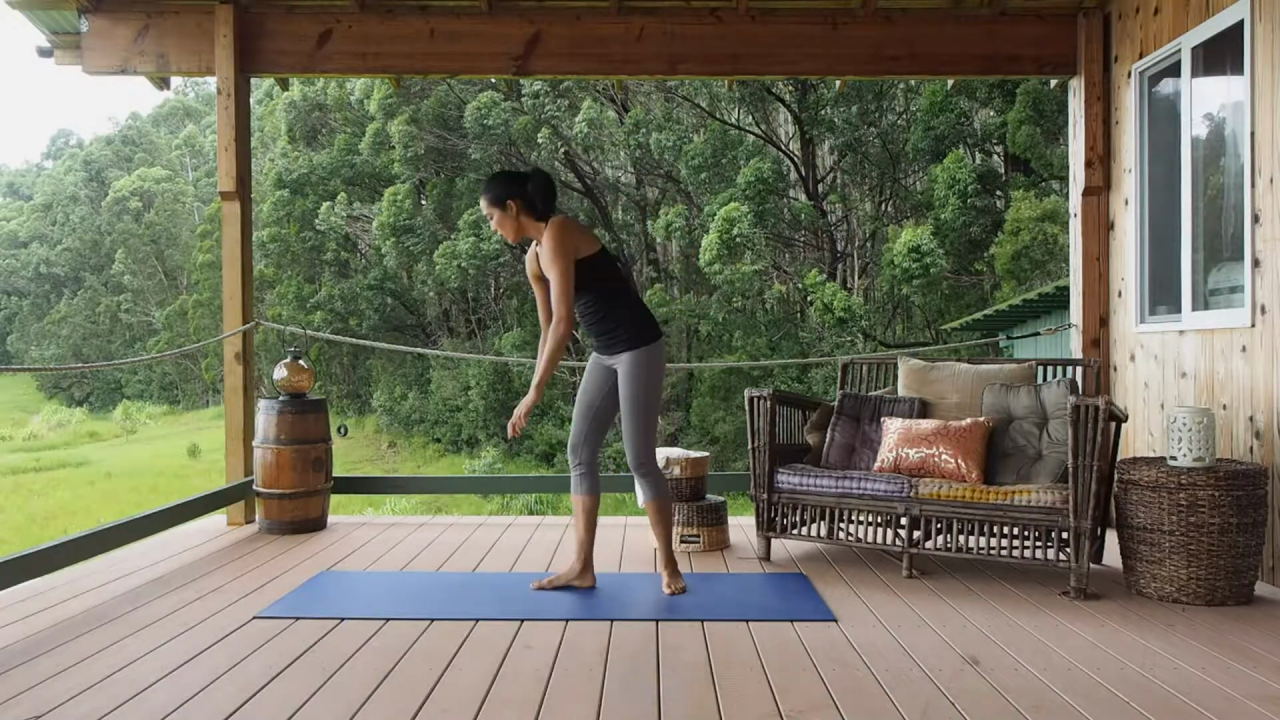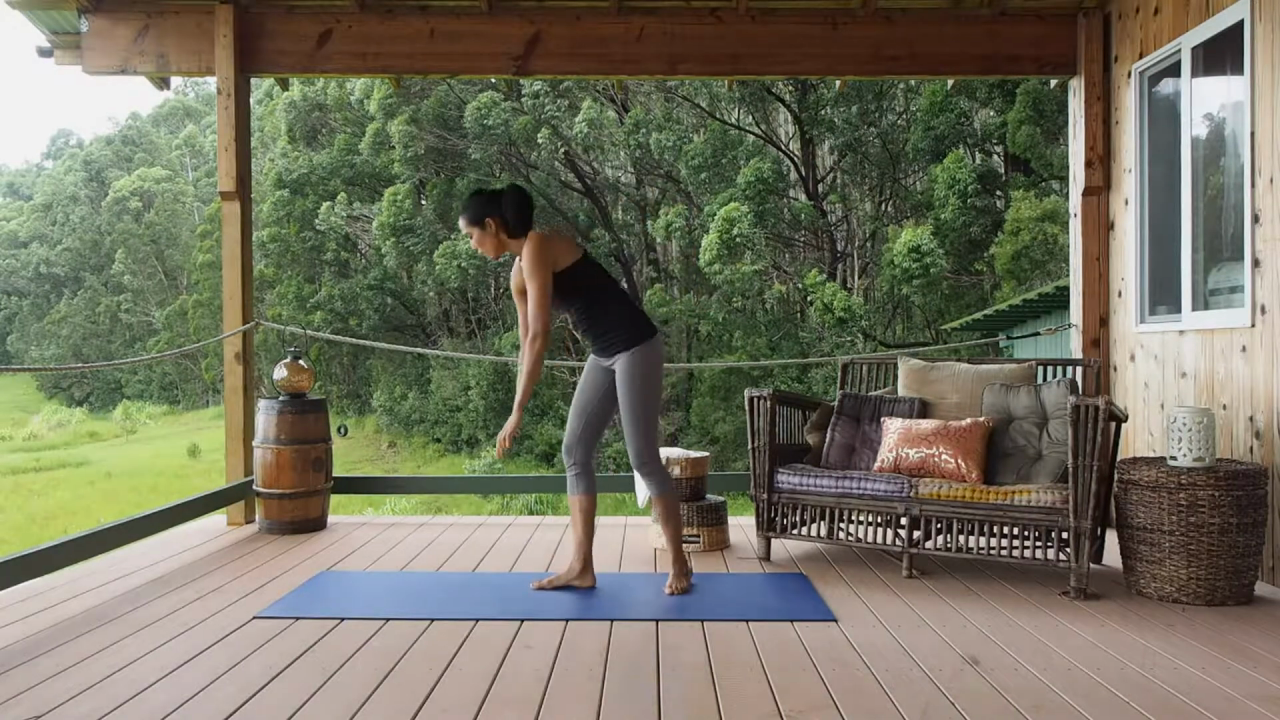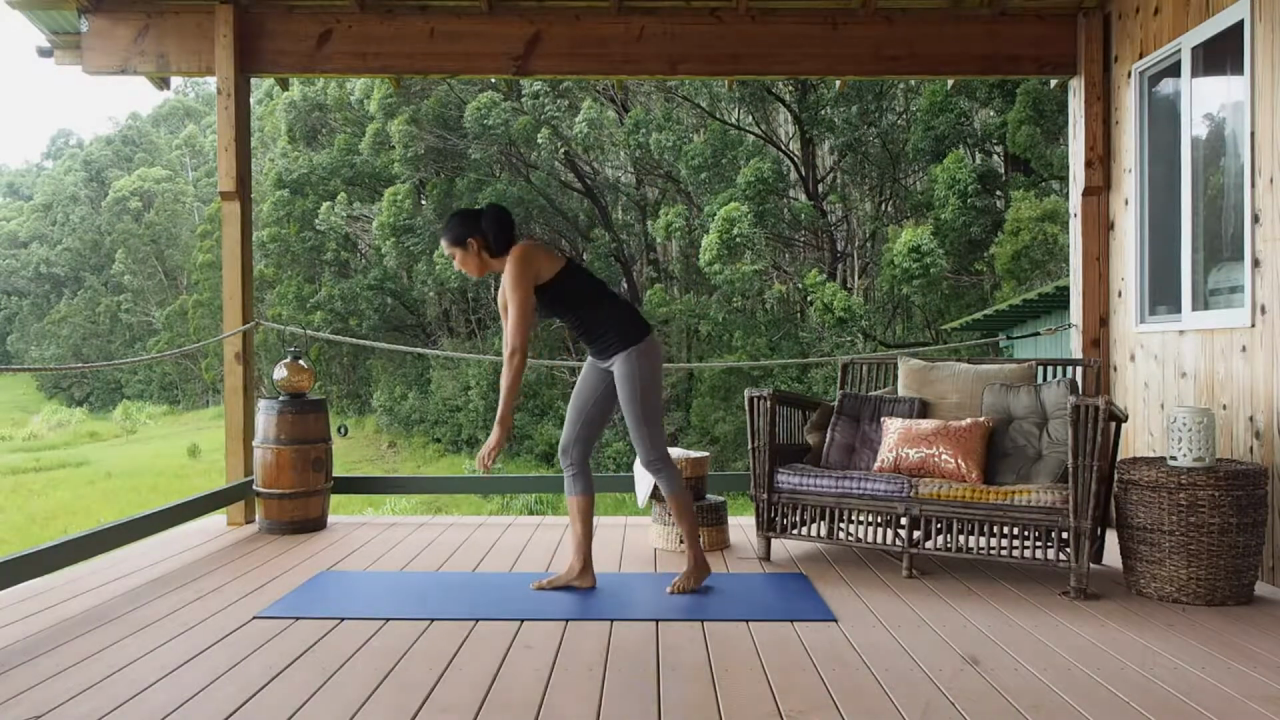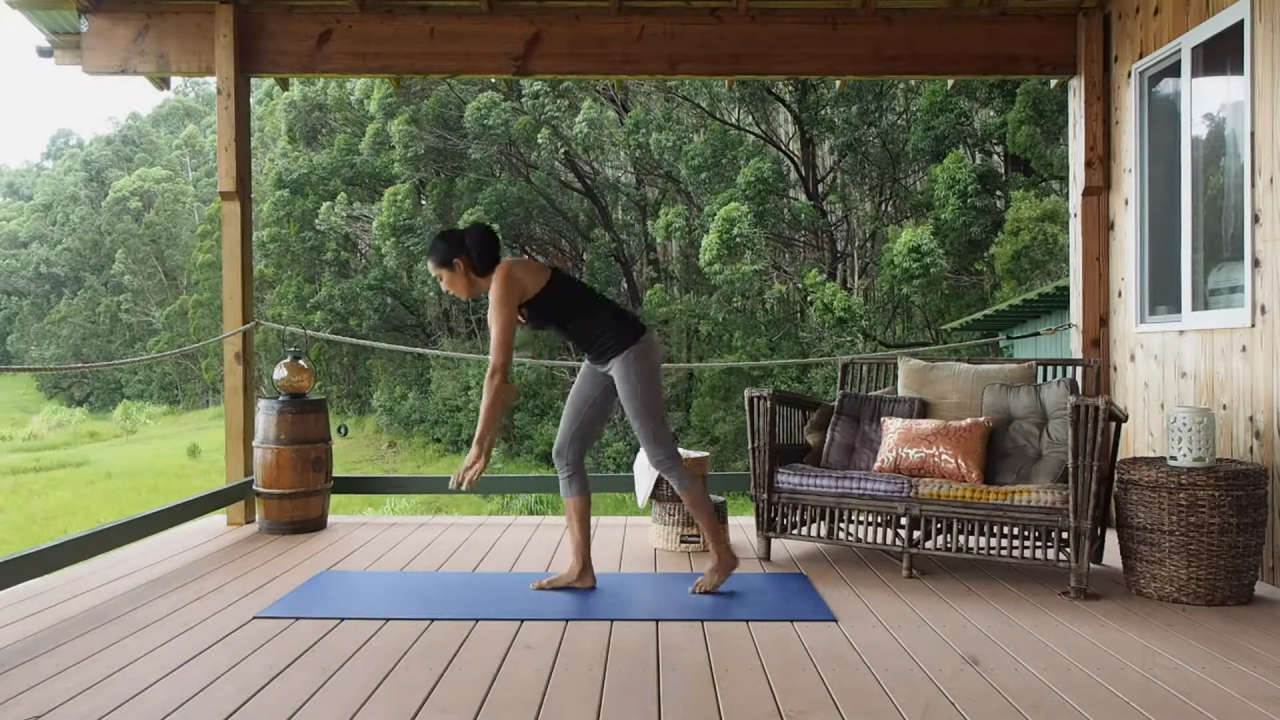
dt=0.1s
person 1, frame 1
left shoulder: (558, 234)
right shoulder: (534, 255)
left elbow: (564, 321)
right elbow: (548, 325)
left wrist: (534, 393)
right wrist: (537, 390)
left hip: (639, 346)
right hip: (607, 352)
left knee: (640, 460)
right knee: (580, 451)
left ankle: (667, 564)
right ankle: (582, 567)
person 1, frame 2
left shoulder: (538, 247)
right shoulder: (520, 271)
left elbow: (540, 337)
right elbow: (528, 341)
left wrist: (518, 413)
right wrist: (519, 409)
left hip: (635, 346)
right hip: (604, 354)
left knee: (644, 458)
right knee: (575, 452)
left ankle: (678, 561)
right ankle: (581, 567)
person 1, frame 3
left shoulder: (518, 263)
right shoulder: (507, 278)
left elbow: (516, 355)
right elbow: (513, 359)
left wrist: (500, 430)
right wrist: (500, 427)
left hip: (632, 346)
right hip: (605, 352)
left knee: (652, 457)
right knee: (572, 452)
left ankle: (696, 557)
right ankle: (580, 568)
person 1, frame 4
left shoulder: (503, 280)
right shoulder: (500, 298)
left elbow: (497, 372)
right elbow: (501, 376)
left wrist: (478, 448)
right wrist: (485, 447)
left hip: (627, 349)
right hip: (601, 358)
left knee: (662, 455)
right knee: (565, 453)
left ankle: (721, 553)
right ankle: (580, 569)
